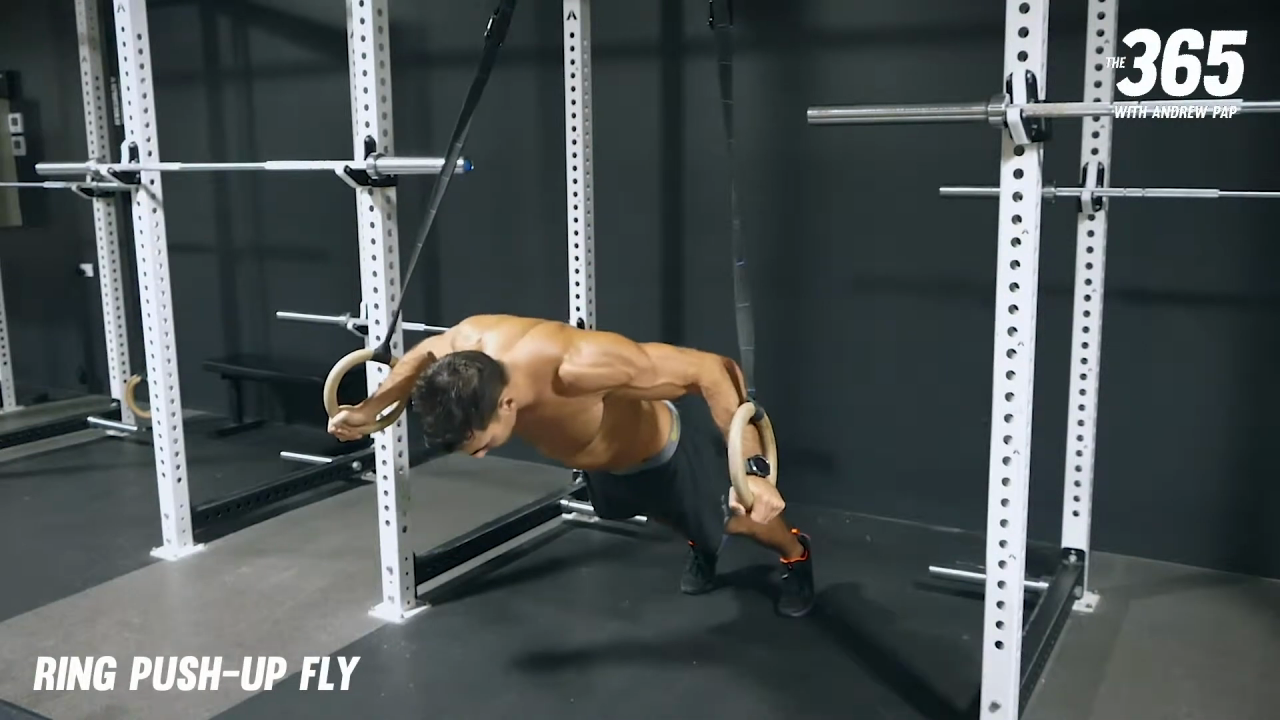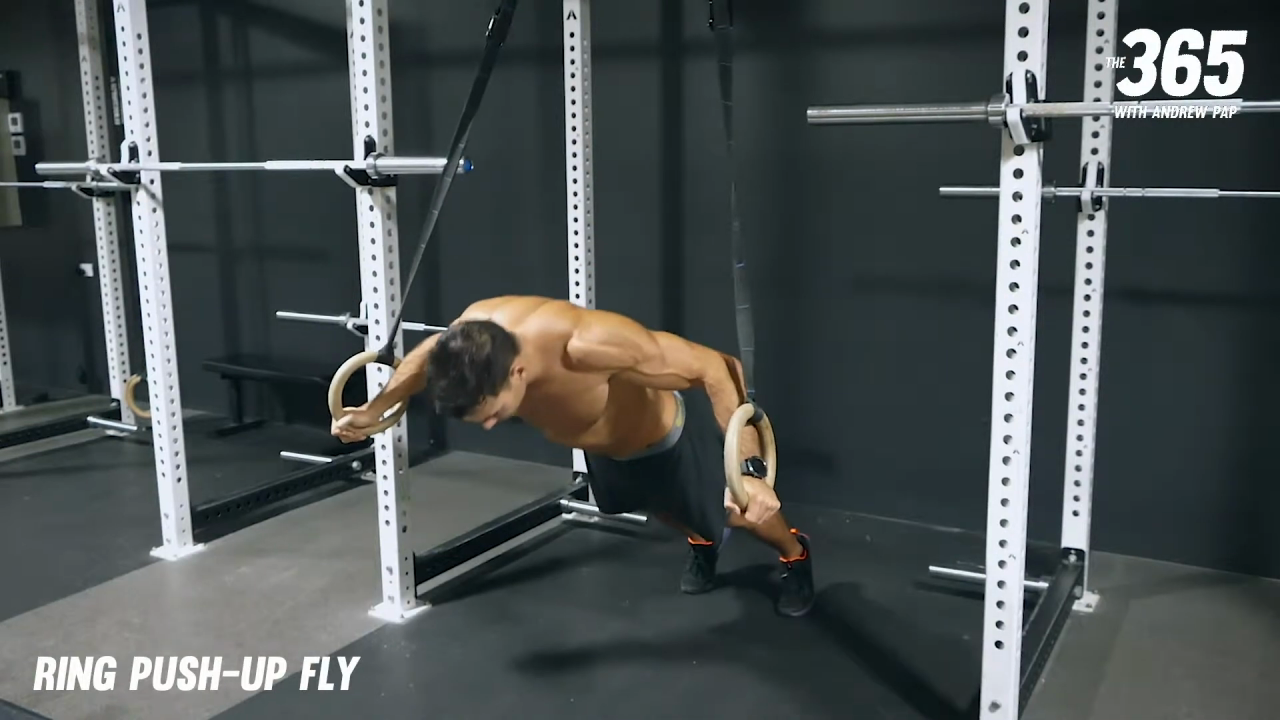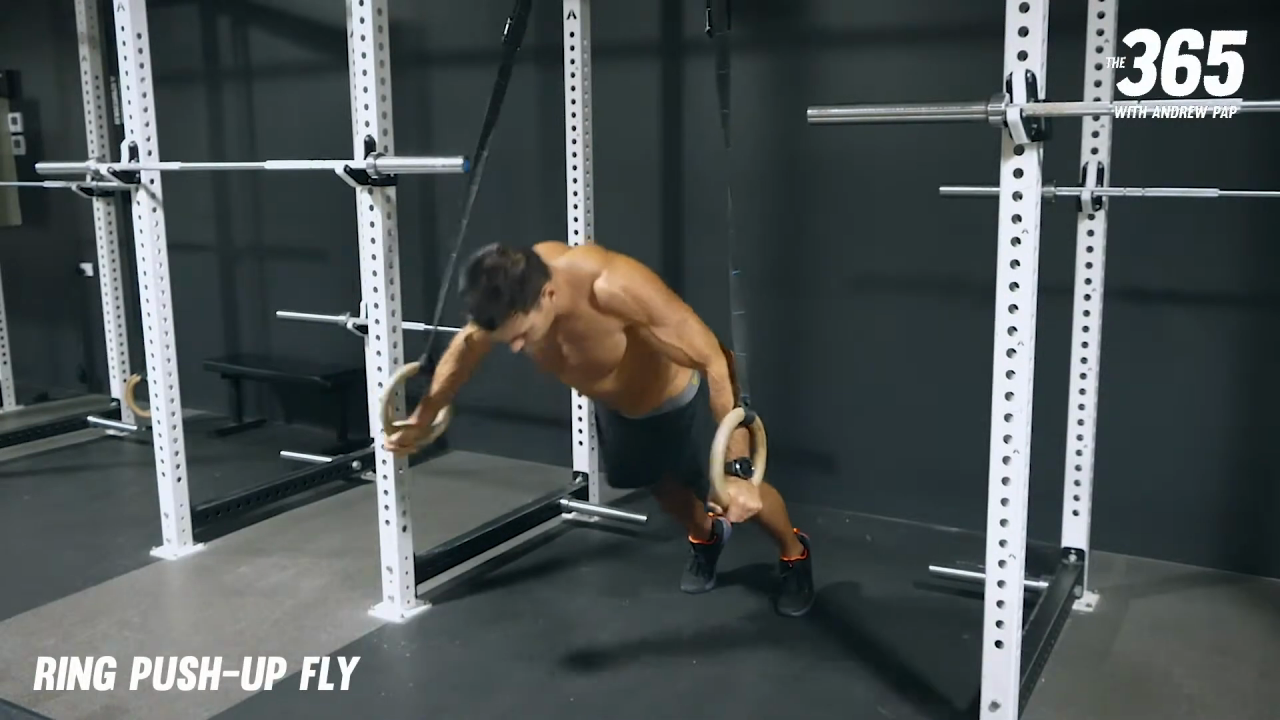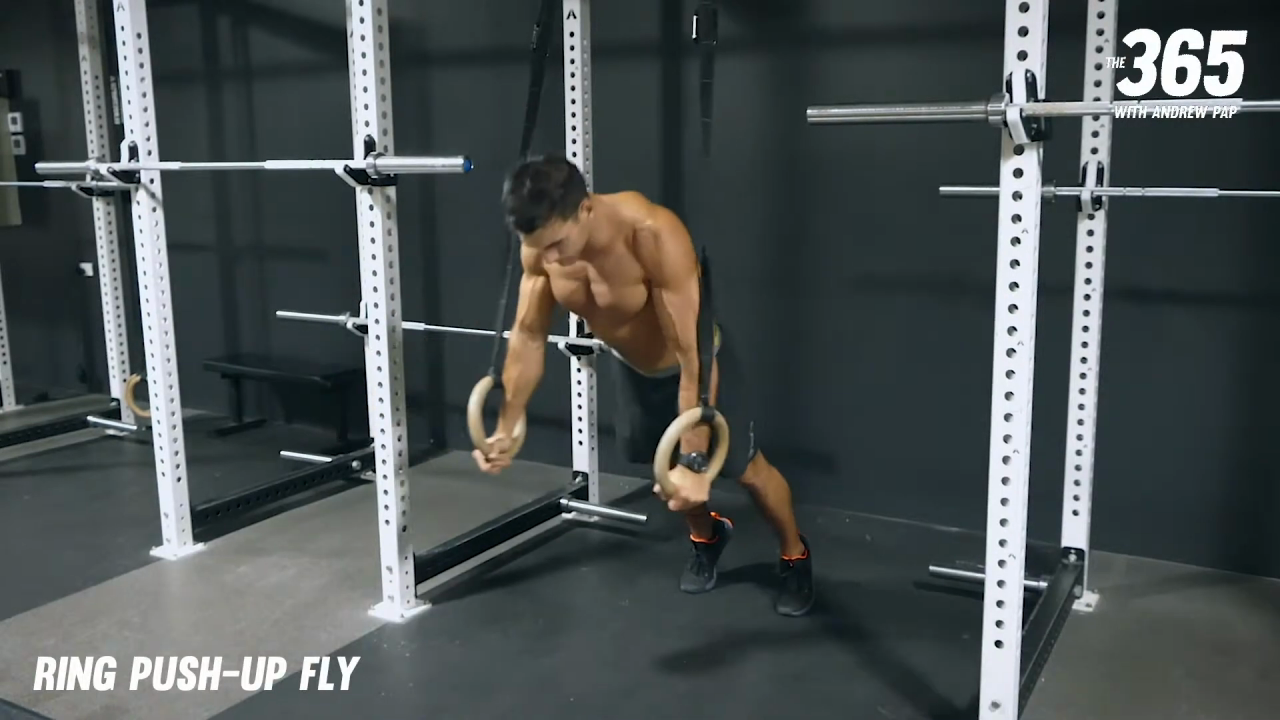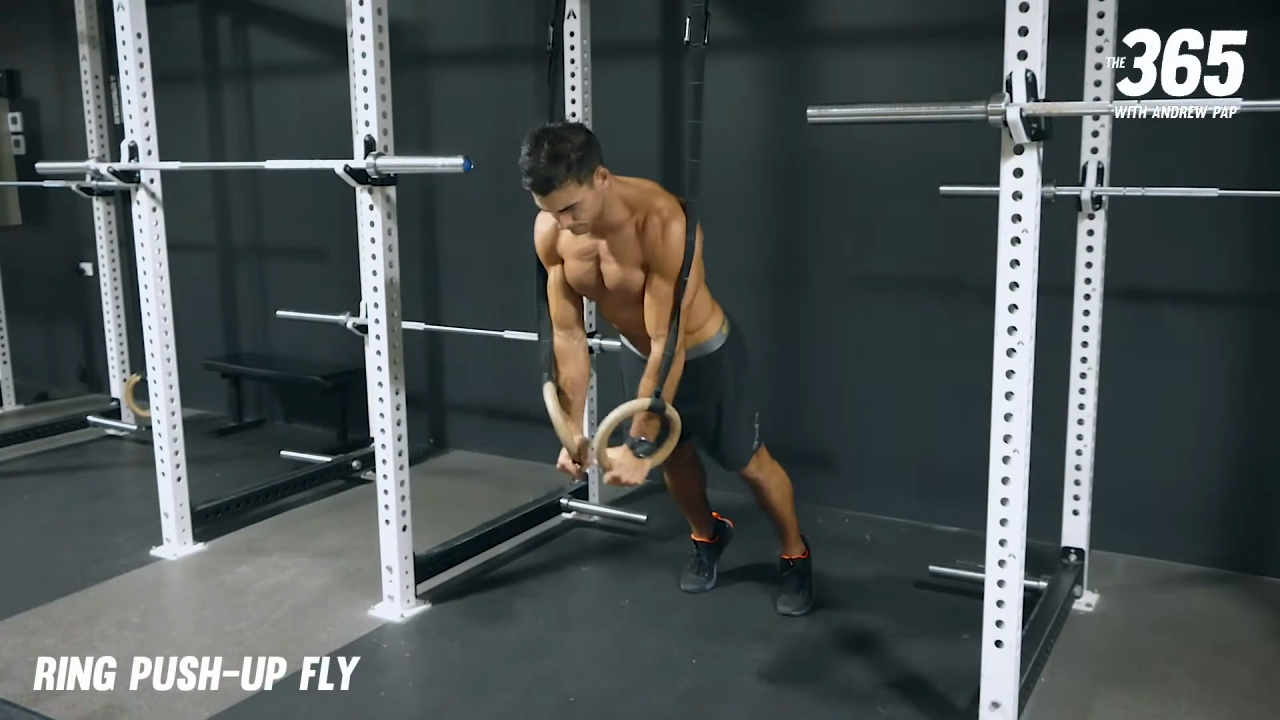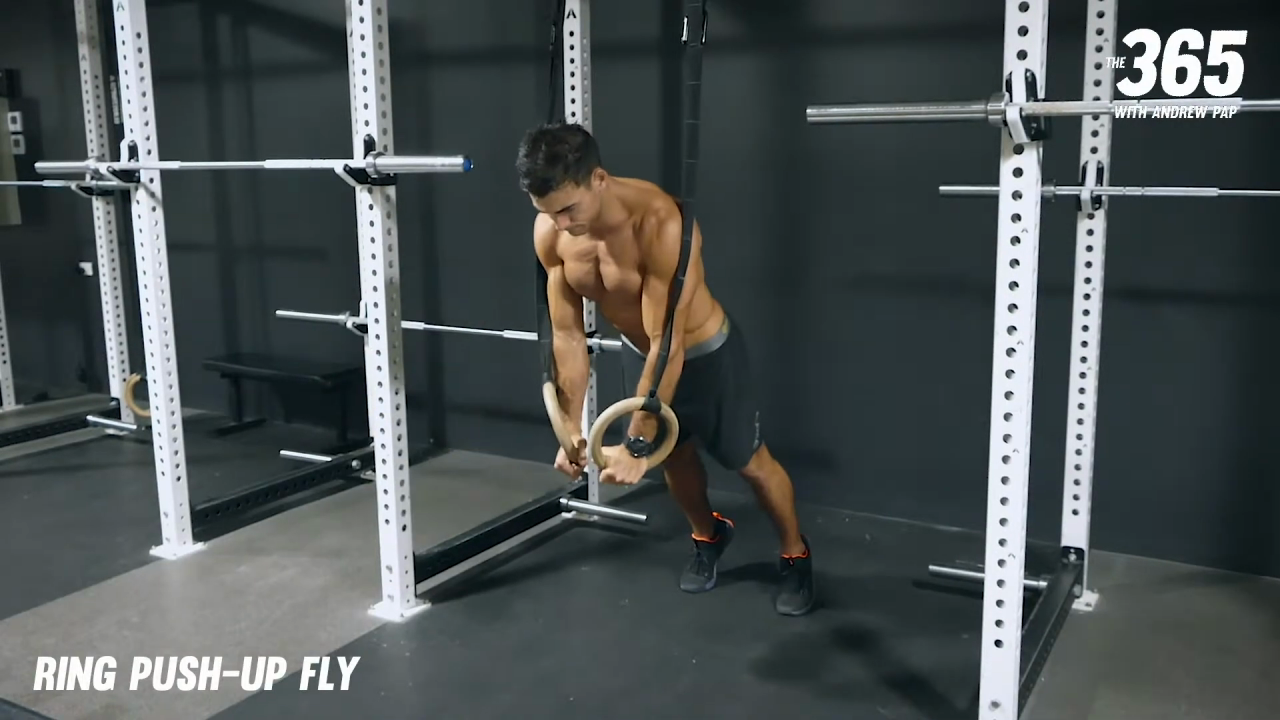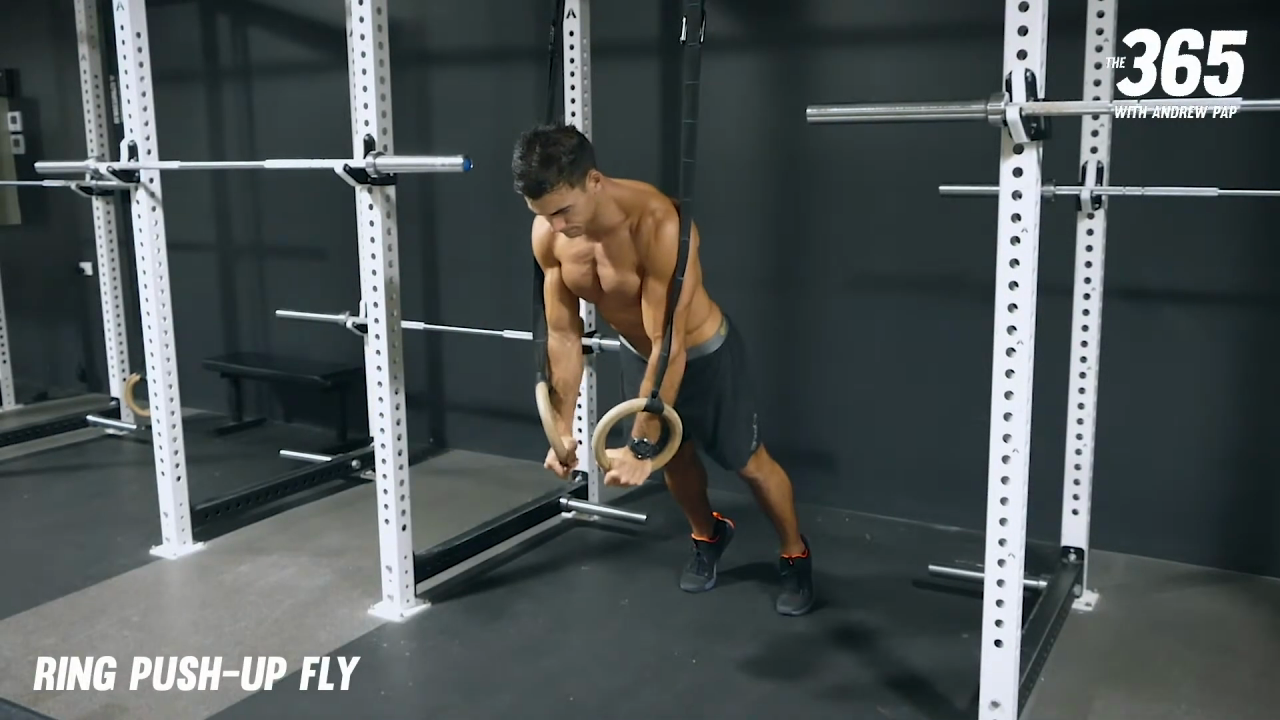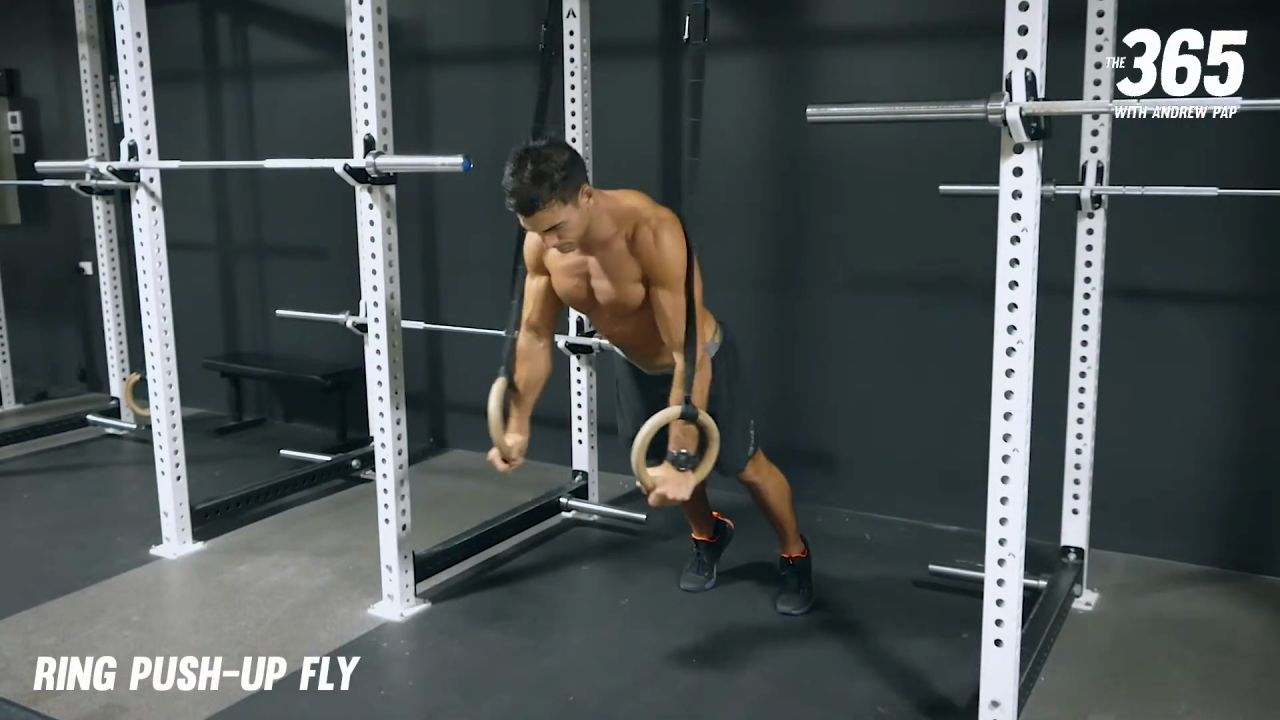
dt=0.3s
person 1, frame 1
left shoulder: (575, 367)
right shoulder: (468, 344)
left elbow: (715, 370)
right elbow: (425, 356)
left wrist: (753, 469)
right wrist: (369, 410)
left hip: (661, 451)
right hip: (604, 463)
left knee: (731, 517)
right knee: (676, 517)
left ankle: (795, 554)
right ankle: (701, 543)
person 1, frame 2
left shoulder: (583, 344)
right shoulder: (476, 328)
left elbow: (718, 368)
right elbow: (429, 355)
left wrist: (750, 470)
right wrist: (374, 410)
left hip: (665, 438)
right hip: (604, 449)
left knee: (734, 511)
right knee: (662, 508)
left ankle: (795, 555)
right ankle: (701, 542)
person 1, frame 3
left shoulder: (617, 287)
right shoulder: (509, 289)
left elbow: (716, 362)
right elbow: (466, 348)
left wrist: (735, 469)
right wrist: (424, 421)
left hip: (679, 404)
right hip: (614, 409)
left knee: (739, 493)
right knee: (664, 485)
left ankle: (794, 554)
right ankle: (705, 537)
person 1, frame 4
left shoulder: (653, 236)
right shoulder: (542, 242)
left elbow: (691, 358)
right elbow: (528, 336)
left wrist: (694, 461)
right wrist: (507, 426)
left hip: (695, 366)
right hip: (632, 370)
left knee: (746, 468)
left ankle: (795, 557)
right ankle: (707, 537)
person 1, frame 5
left shoulder: (663, 222)
right shoulder: (549, 230)
left elbow: (669, 345)
right elbow: (568, 334)
left wrist: (637, 445)
right wrist: (575, 430)
left hip: (704, 354)
right hip: (637, 354)
left knee: (749, 463)
right knee: (673, 454)
left ankle: (796, 555)
right ankle: (708, 535)
person 1, frame 6
left shoulder: (661, 224)
right shoulder: (550, 232)
left elbow: (668, 346)
right elbow: (567, 334)
left wrist: (635, 445)
right wrist: (573, 428)
left hip: (705, 353)
right hip: (639, 352)
left knee: (749, 462)
right knee: (673, 454)
left ankle: (795, 555)
right ankle: (708, 535)
person 1, frame 7
left shoulder: (657, 225)
right shoulder: (547, 234)
left elbow: (670, 347)
right elbow: (563, 335)
left wrist: (639, 447)
right wrist: (563, 429)
left hip: (703, 354)
right hip: (637, 355)
left knee: (748, 462)
right knee: (673, 455)
left ankle: (795, 555)
right ankle: (709, 535)
person 1, frame 8
left shoulder: (653, 234)
right shoulder: (541, 244)
left elbow: (685, 355)
right elbow: (536, 335)
left wrist: (680, 460)
right wrist: (518, 425)
left hip: (698, 360)
right hip: (634, 364)
left knee: (745, 465)
right knee: (661, 459)
left ankle: (795, 555)
right ankle: (708, 535)
